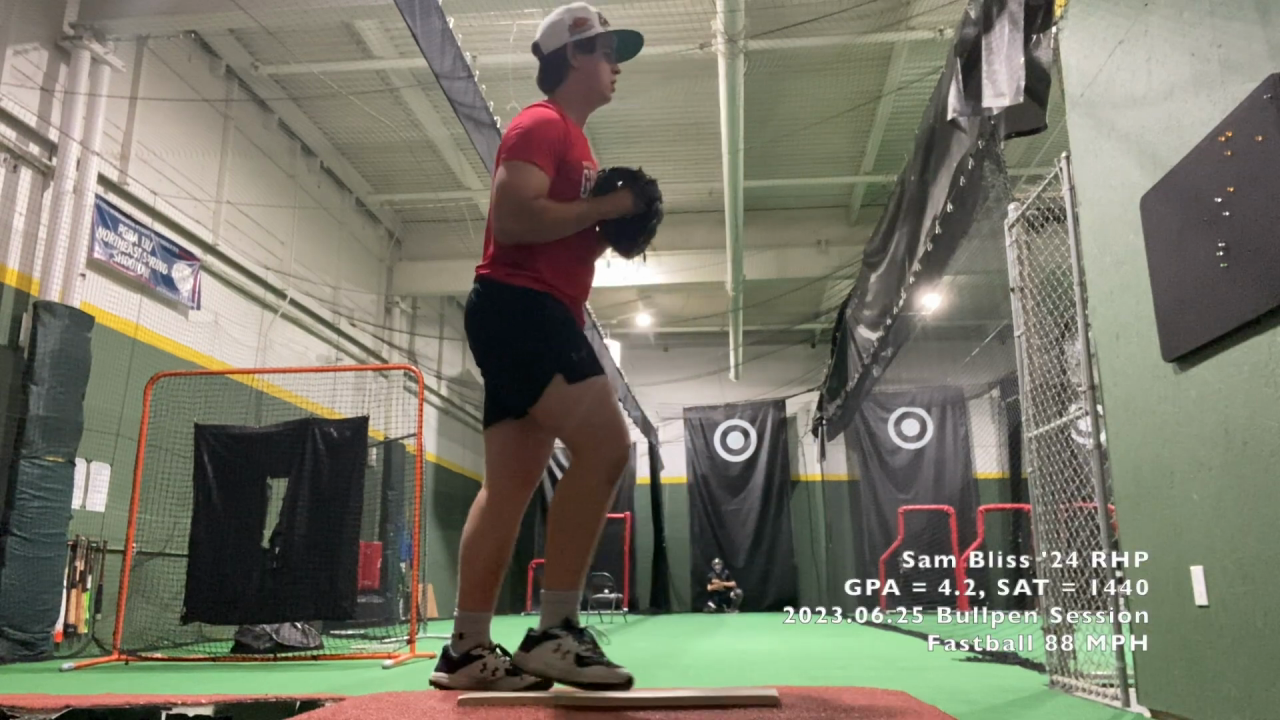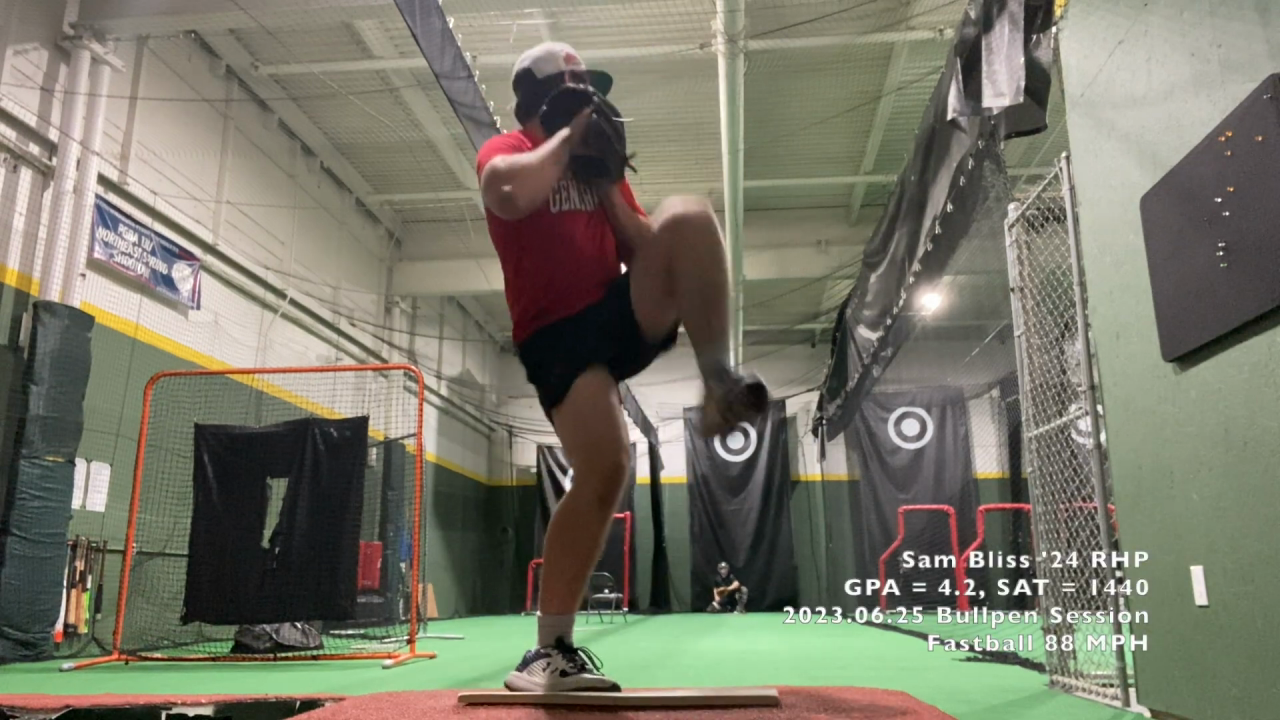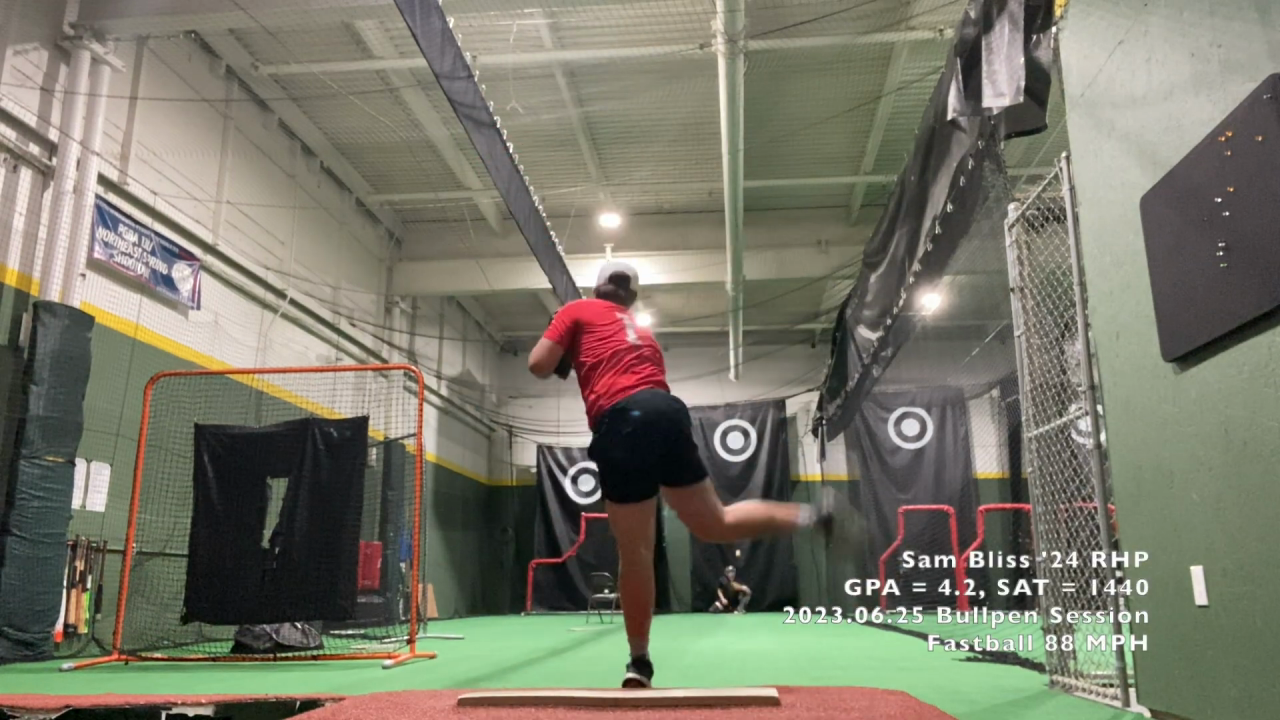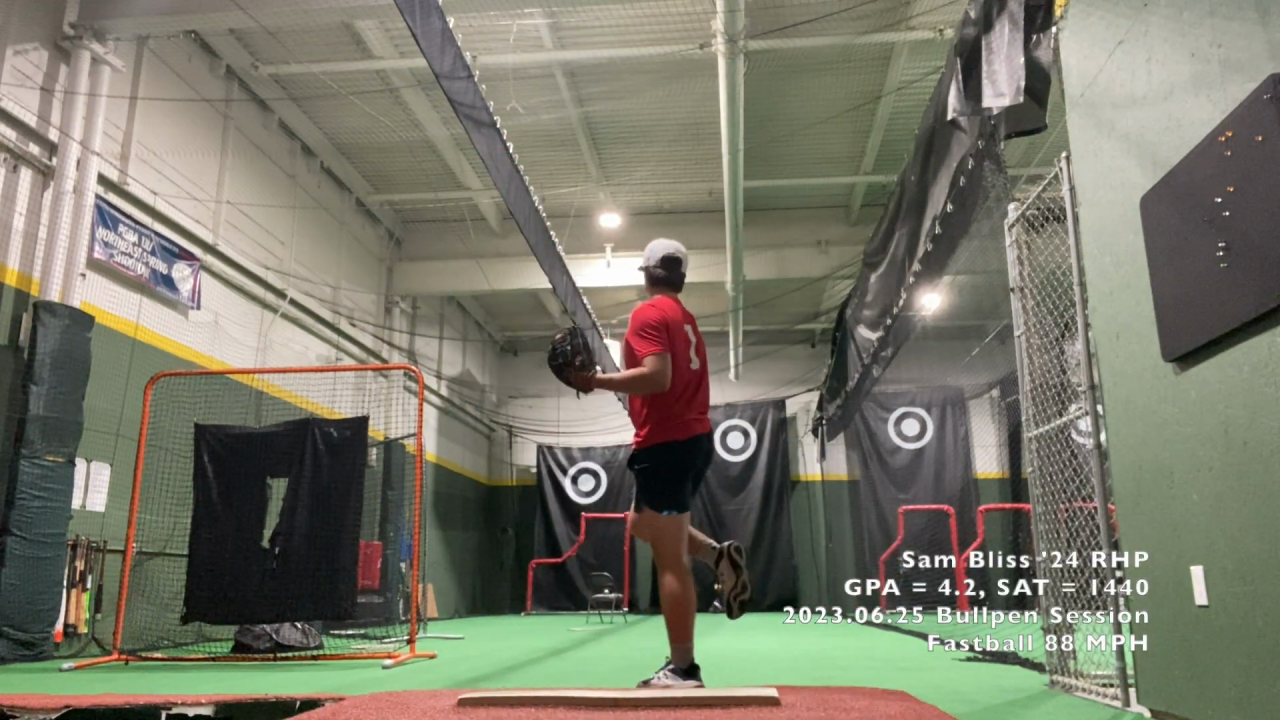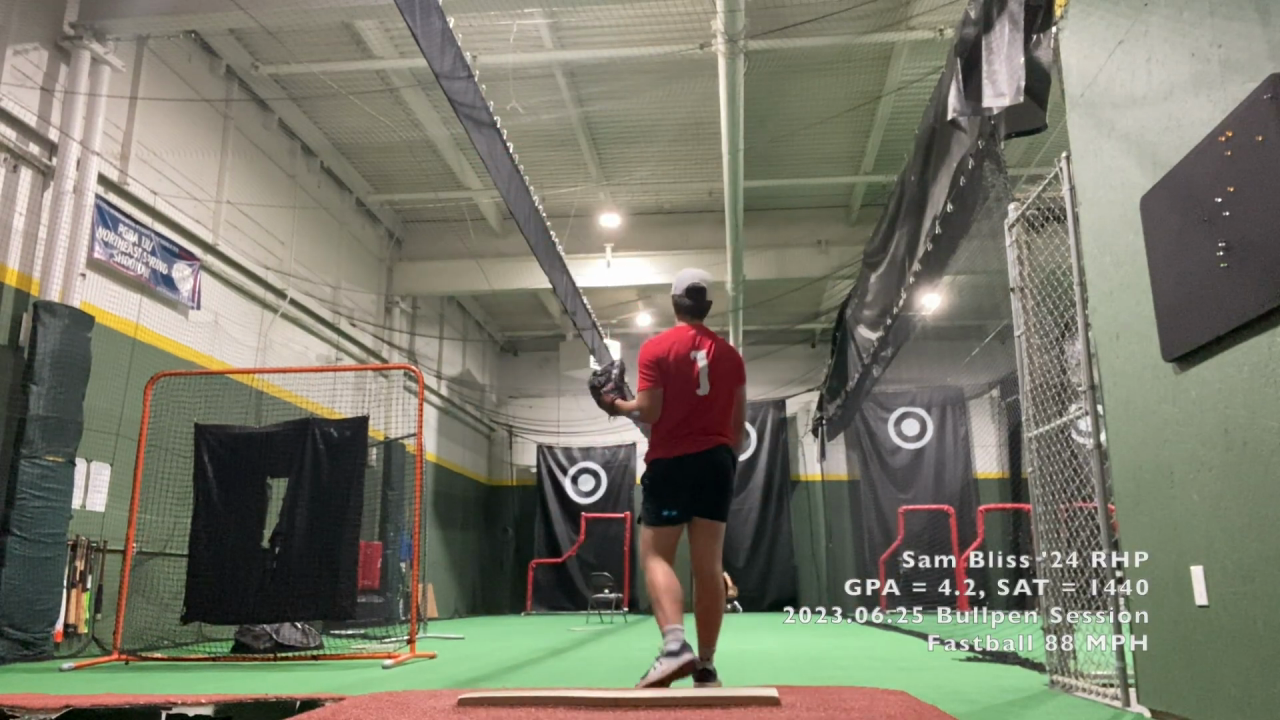
dt=1s
person 1, frame 1
left shoulder: (573, 142)
right shoulder: (542, 125)
right elbow: (509, 222)
left wrist: (612, 227)
right wrist: (605, 207)
left hip: (537, 320)
right hip: (518, 309)
left knee: (508, 485)
right knee: (604, 445)
left ankle: (467, 650)
right ankle: (555, 630)
person 1, frame 2
right shoulder: (507, 151)
left elbow: (639, 250)
right elbow: (513, 194)
left wrist: (607, 180)
right wrist: (569, 137)
left hip: (618, 310)
right hip: (556, 336)
left knee: (688, 218)
right knee: (604, 471)
left ankle: (720, 379)
right ankle: (551, 652)
person 1, frame 3
left shoulder: (577, 310)
right shoulder: (637, 332)
left elbow: (539, 364)
left wrist: (559, 364)
left hip: (620, 423)
right hip: (658, 406)
left knee: (634, 553)
right knee: (717, 525)
left ankle: (639, 665)
right ankle: (811, 515)
person 1, frame 4
left shoulder: (648, 313)
right shoulder: (686, 319)
left elbow: (656, 377)
left wrist: (596, 380)
left hip: (667, 444)
right hip: (694, 439)
left knee: (669, 560)
right knee: (642, 524)
left ankle: (682, 668)
right ankle: (719, 555)
person 1, frame 5
left shoulder: (656, 348)
right shoulder: (728, 353)
left elbow: (647, 412)
right elbow: (738, 421)
left wrist: (616, 404)
right wrist: (730, 459)
left hip: (669, 462)
right hip: (716, 461)
left knee: (657, 558)
right knee: (709, 566)
left ankle: (676, 645)
right ankle: (705, 665)
